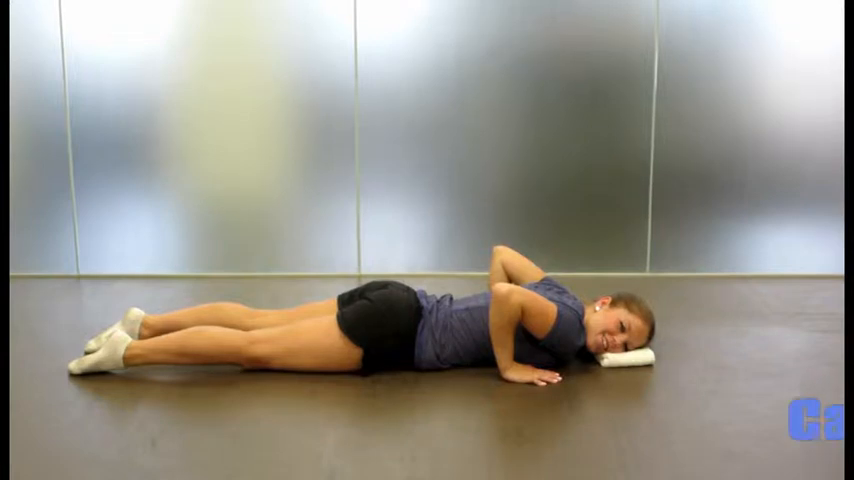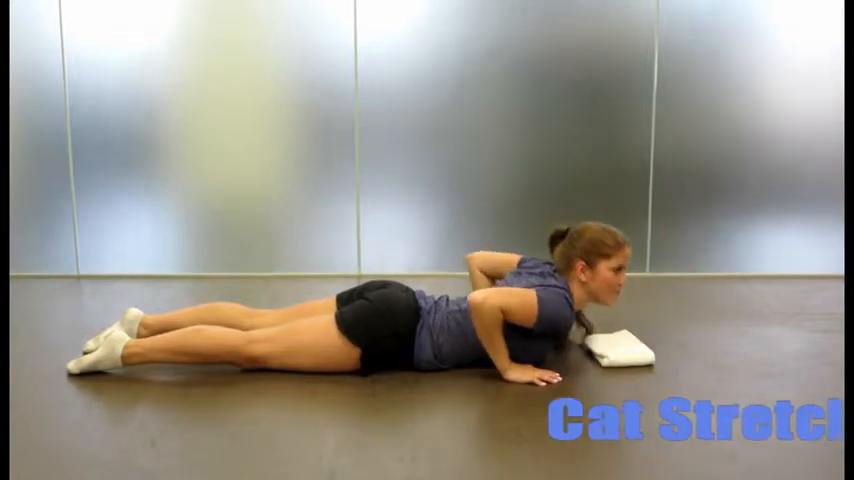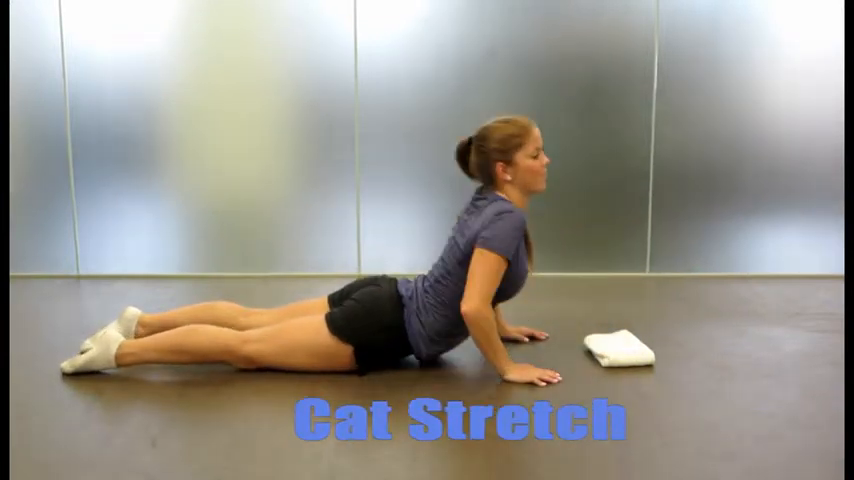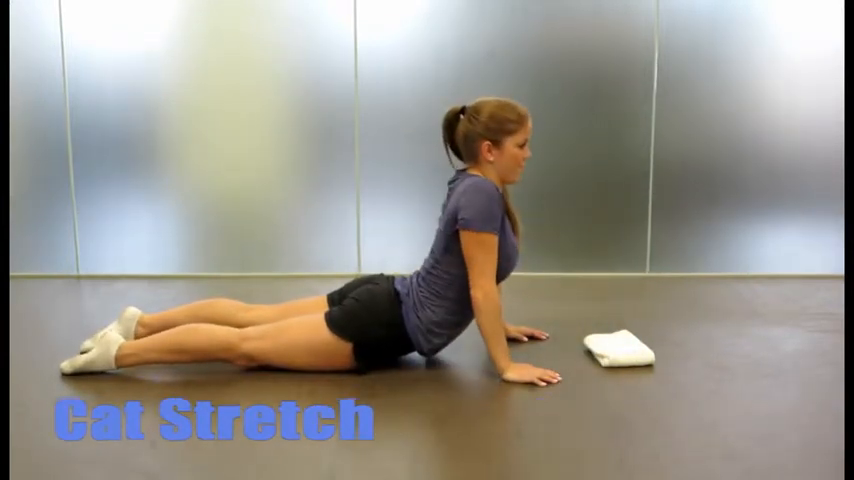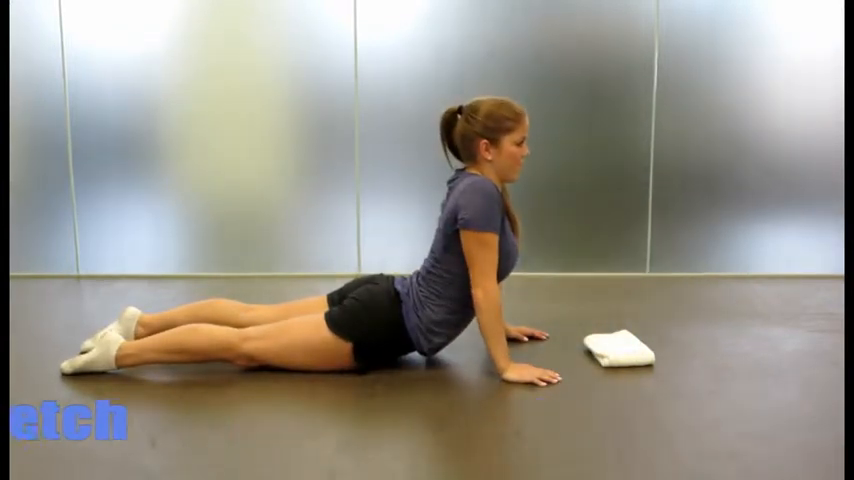
dt=1s
person 1, frame 1
left shoulder: (555, 293)
right shoulder: (564, 327)
left elbow: (501, 252)
right elbow: (506, 294)
right wrist: (507, 364)
left hip: (399, 307)
right hip: (395, 330)
left knee: (262, 321)
right knee: (255, 348)
left ankle: (143, 323)
right ankle: (128, 350)
person 1, frame 2
left shoulder: (541, 269)
right shoulder: (556, 306)
left elbow: (476, 260)
right elbow: (481, 302)
right wrist: (506, 364)
left hip: (395, 305)
right hip: (393, 331)
left knee: (257, 320)
right knee: (253, 348)
left ankle: (141, 321)
right ankle: (125, 350)
person 1, frame 3
left shoulder: (489, 201)
right shoulder: (507, 219)
right elbow: (472, 308)
left wrist: (500, 326)
right wrist: (505, 366)
left hip: (384, 299)
right hip: (382, 327)
left knee: (252, 319)
right knee: (245, 348)
left ankle: (140, 322)
right ankle: (121, 350)
person 1, frame 4
left shoulder: (474, 185)
right shoulder: (481, 194)
left elbow: (479, 278)
right elbow: (481, 289)
left wrist: (501, 327)
right wrist: (506, 366)
left hip: (386, 298)
right hip: (384, 324)
left knee: (255, 315)
right knee: (246, 346)
left ankle: (141, 322)
right ankle: (121, 350)
person 1, frame 5
left shoulder: (474, 184)
right shoulder: (480, 194)
left elbow: (479, 283)
right elbow: (482, 288)
left wrist: (500, 327)
right wrist: (506, 366)
left hip: (386, 298)
right hip: (384, 324)
left knee: (254, 317)
right knee: (246, 346)
left ankle: (141, 322)
right ankle: (121, 351)
